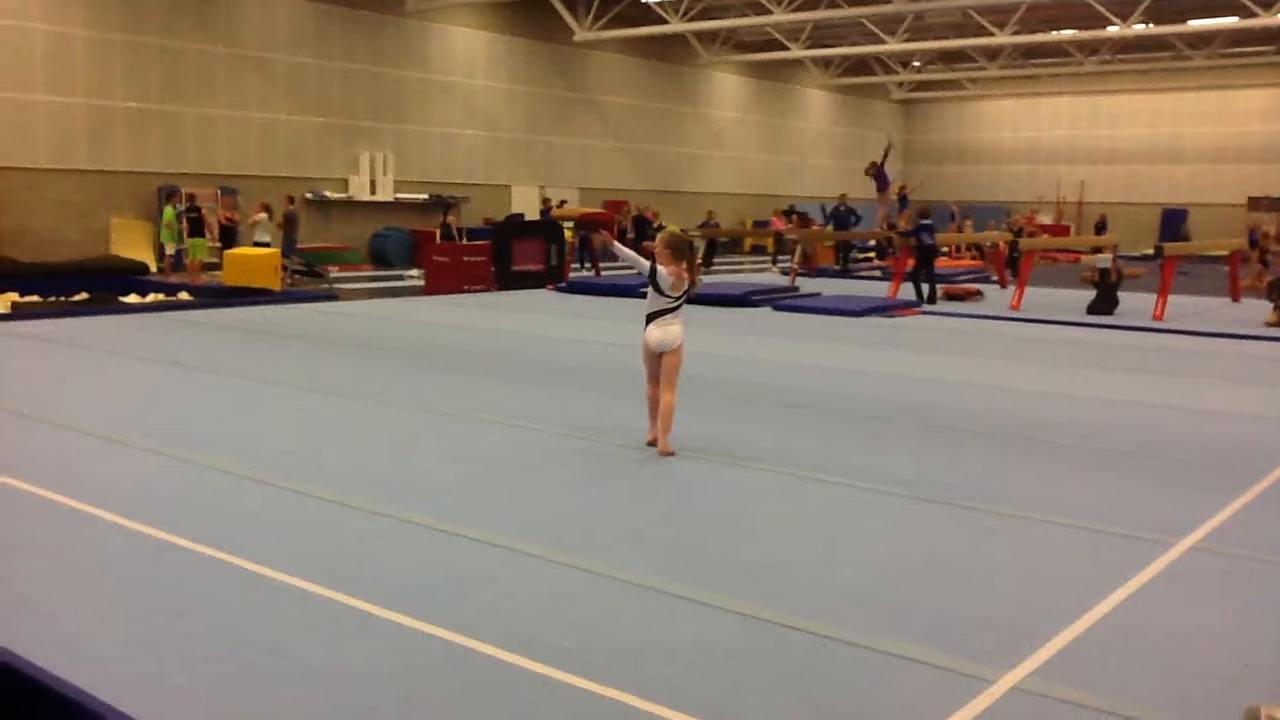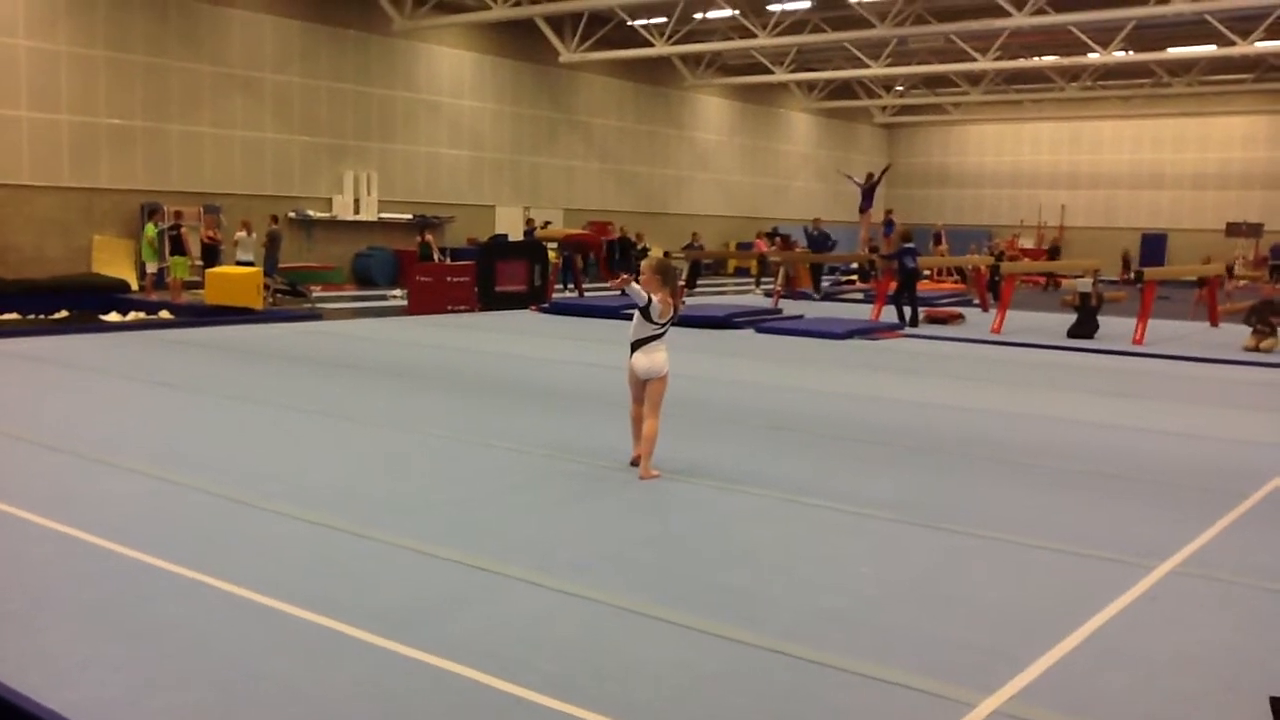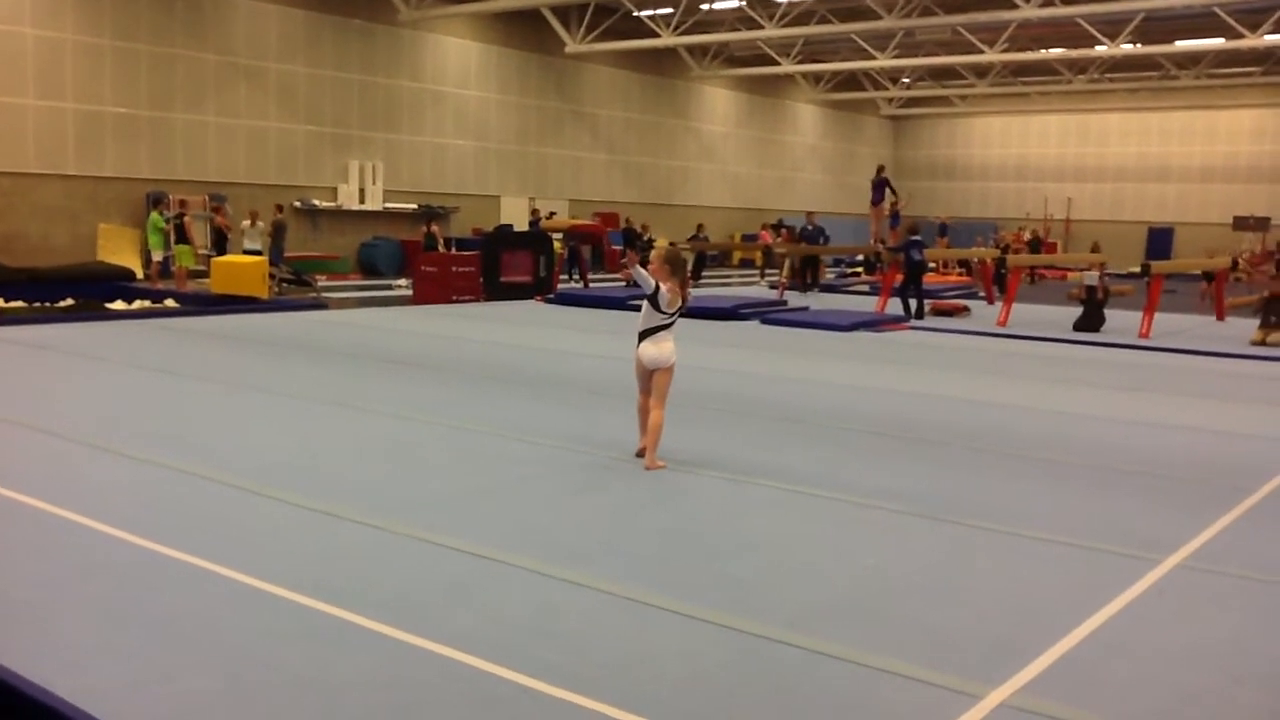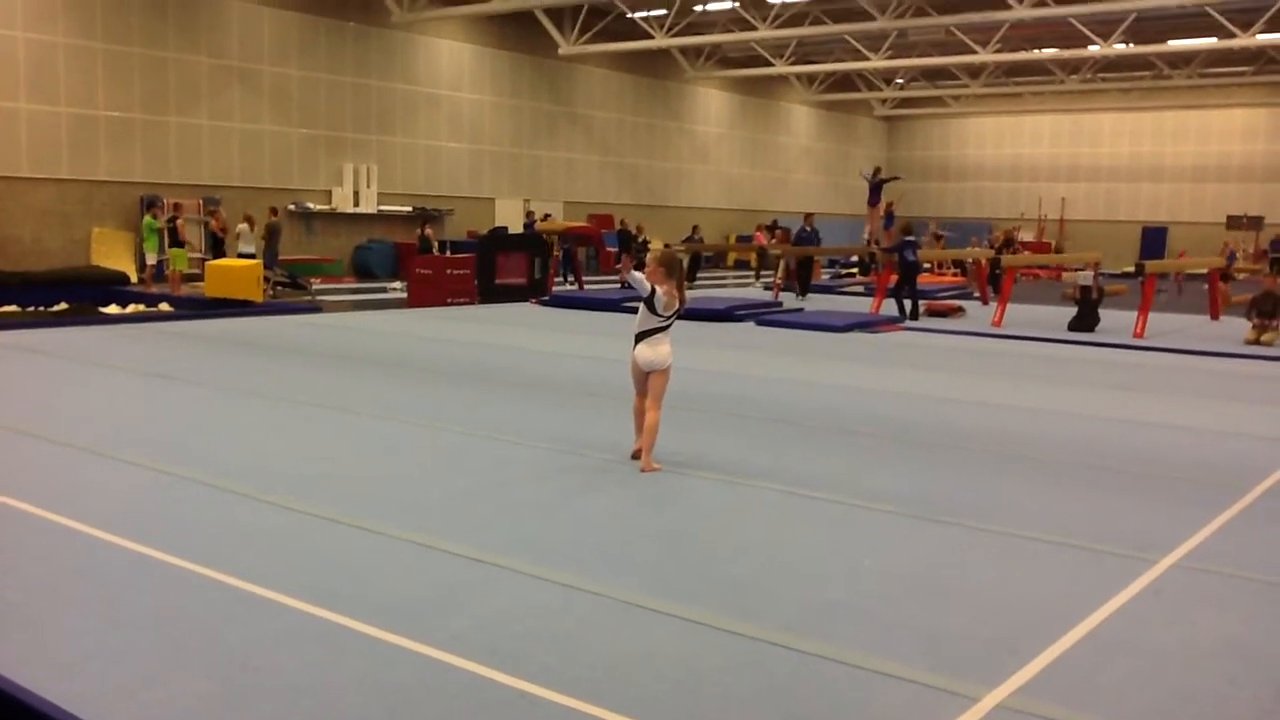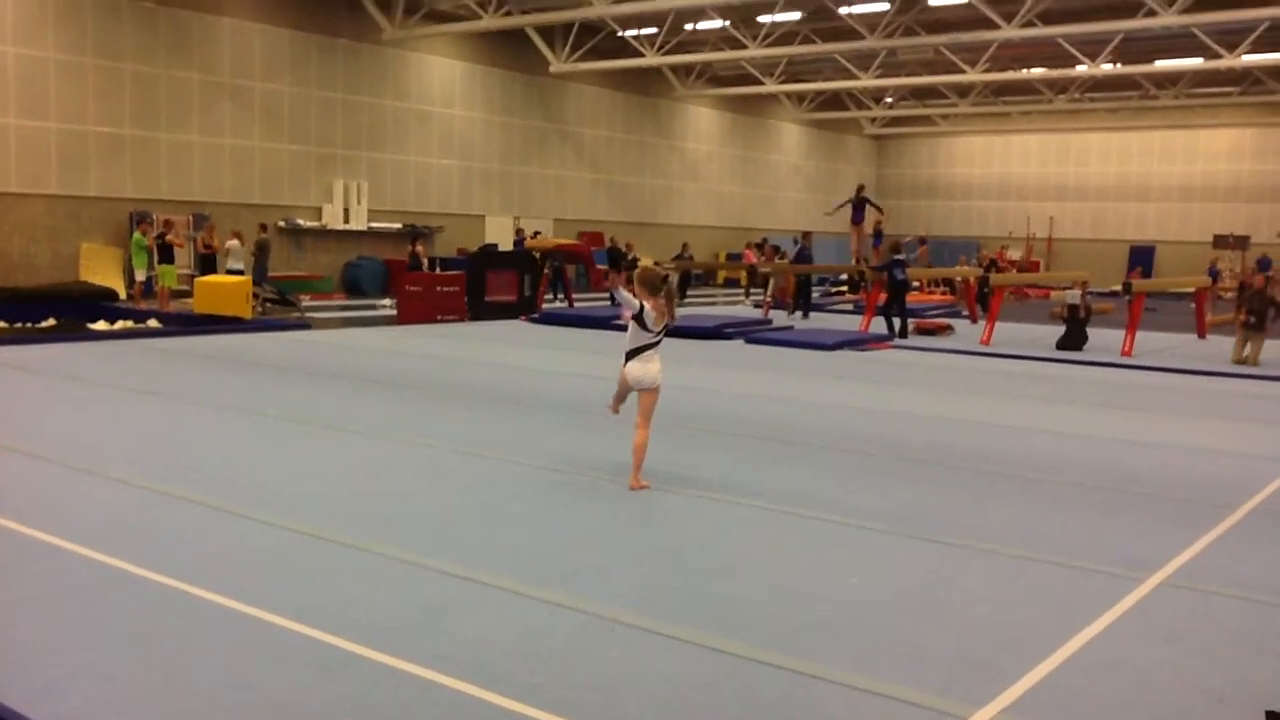
dt=1s
person 1, frame 1
left shoulder: (659, 273)
right shoulder: (687, 276)
left elbow: (636, 260)
right elbow: (680, 261)
left wrist: (612, 244)
right wrist: (657, 253)
left hip: (653, 333)
right hip: (673, 335)
left knee: (652, 384)
right knee: (668, 390)
left ankle: (653, 432)
right ankle: (663, 441)
person 1, frame 2
left shoulder: (651, 302)
right shoulder: (670, 301)
left elbow: (639, 294)
right elbow: (645, 292)
left wrist: (627, 284)
right wrist: (627, 284)
left hip: (640, 359)
right hip: (659, 361)
left knee: (637, 404)
right knee: (652, 415)
left ankle: (637, 451)
right ankle: (645, 466)
person 1, frame 3
left shoulder: (659, 291)
right shoulder: (679, 293)
left elbow: (647, 281)
left wrist: (633, 267)
right wrist: (634, 272)
left hip: (647, 349)
right hip: (666, 352)
left knee: (644, 396)
right knee: (658, 405)
left ankle: (643, 442)
right ankle: (651, 457)
person 1, frame 4
left shoulder: (655, 294)
right shoulder: (676, 296)
left elbow: (641, 284)
left wrist: (628, 272)
right wrist: (631, 273)
left hip: (643, 352)
right hip: (662, 354)
left knee: (640, 397)
right knee: (654, 407)
left ankle: (639, 441)
right ankle: (646, 459)
person 1, frame 5
left shoulder: (641, 308)
right shoulder: (666, 310)
left elbow: (630, 302)
left wrist: (617, 288)
left hip: (632, 369)
right hip: (653, 372)
left knee: (620, 396)
right knee: (643, 425)
left ankle: (614, 407)
right ankle: (636, 477)
